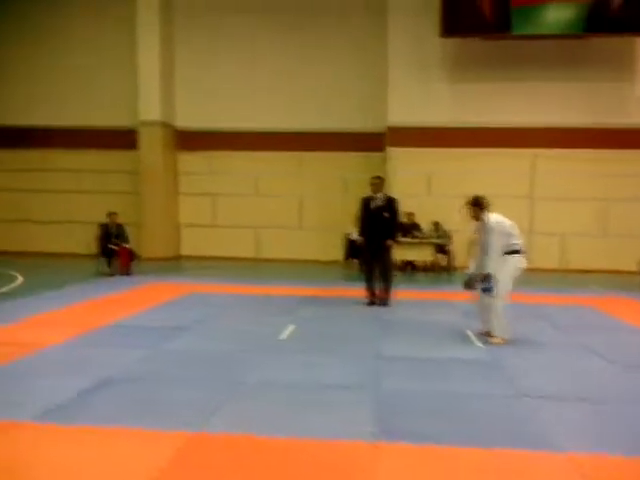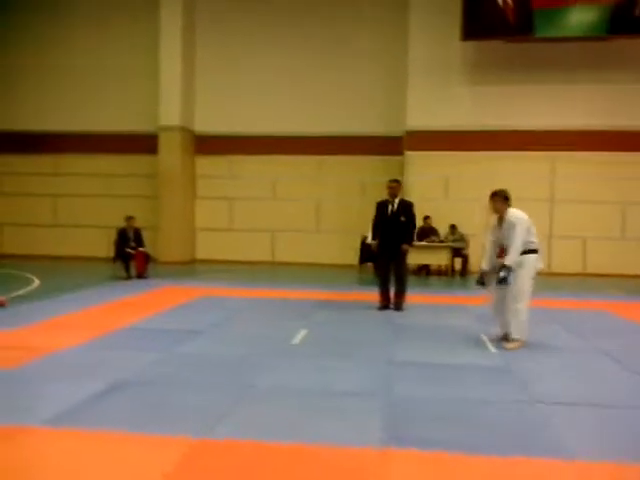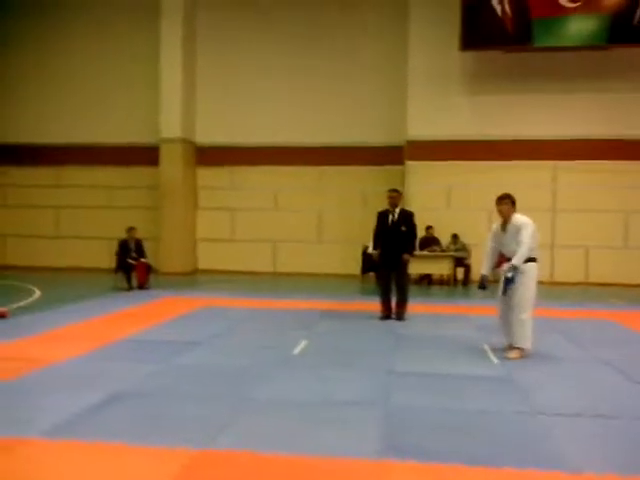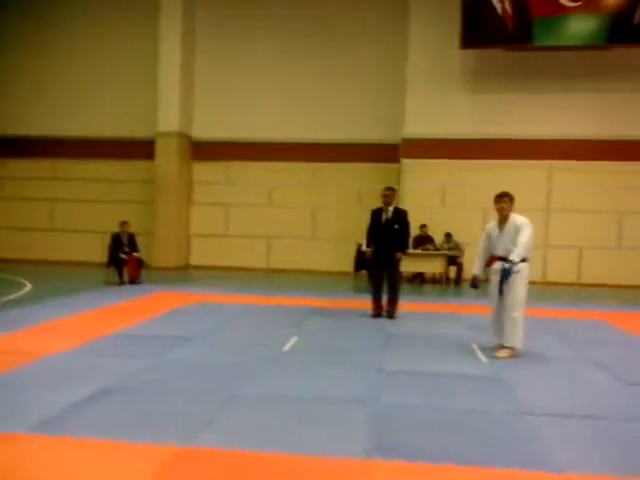
dt=0.1s
person 1, frame 1
left shoulder: (494, 223)
right shoulder: (482, 225)
left elbow: (494, 250)
right elbow: (480, 251)
left wrist: (488, 274)
right wrist: (472, 274)
left hip: (511, 259)
right hip: (498, 260)
left knee: (494, 295)
right knee: (483, 295)
left ankle: (500, 334)
right ankle: (491, 328)
person 1, frame 2
left shoulder: (518, 218)
right shoulder: (497, 222)
left elbow: (517, 243)
right elbow: (492, 247)
left wrist: (507, 266)
right wrist: (485, 269)
left hip: (526, 259)
right hip: (511, 259)
left knee: (517, 298)
right knee: (499, 296)
left ankle: (518, 337)
right ankle: (507, 331)
person 1, frame 3
left shoulder: (524, 223)
right shoulder: (497, 228)
left elbow: (525, 246)
right elbow: (491, 251)
left wrist: (514, 266)
right wrist: (484, 274)
left hip: (526, 267)
right hip: (509, 267)
left knee: (522, 307)
right knee: (504, 307)
left ankle: (522, 347)
right ankle: (511, 342)
person 1, frame 4
left shoulder: (522, 222)
right shoulder: (491, 227)
left elbow: (523, 244)
right elbow: (483, 251)
left wrist: (511, 261)
right wrist: (476, 273)
left hip: (517, 267)
right hip: (498, 267)
left knee: (514, 307)
right knee: (497, 307)
left ankle: (512, 346)
right ankle: (502, 341)
person 2, frame 1
left shoulder: (390, 202)
right shoulder: (365, 201)
left elbow: (395, 221)
right elbow: (362, 219)
left wrist: (391, 238)
right wrist: (361, 236)
left hip: (384, 241)
right hip: (368, 241)
left knee: (385, 269)
right knee: (368, 269)
left ankle: (384, 296)
right ankle: (372, 296)
person 2, frame 2
left shoulder: (407, 205)
right shoulder: (381, 205)
left elbow: (411, 225)
right elbow: (376, 223)
left wrist: (407, 243)
right wrist: (374, 239)
left hip: (400, 245)
right hip: (383, 244)
left knee: (400, 274)
right knee: (383, 273)
left ankle: (398, 301)
right ankle: (384, 301)
person 2, frame 3
left shoulder: (408, 215)
right shoulder: (381, 215)
left elbow: (412, 235)
right elbow: (377, 233)
left wrist: (408, 252)
right wrist: (375, 249)
left hip: (401, 255)
right hip: (384, 254)
left knee: (401, 284)
right knee: (384, 283)
left ankle: (400, 311)
right ankle: (386, 311)
person 2, frame 4
left shoulder: (401, 213)
right shoulder: (375, 212)
left elbow: (405, 234)
right elbow: (371, 231)
left wrist: (401, 251)
right wrist: (369, 247)
left hip: (393, 253)
right hip: (377, 252)
left knee: (393, 282)
right knee: (376, 281)
left ankle: (391, 309)
right ankle: (377, 309)
